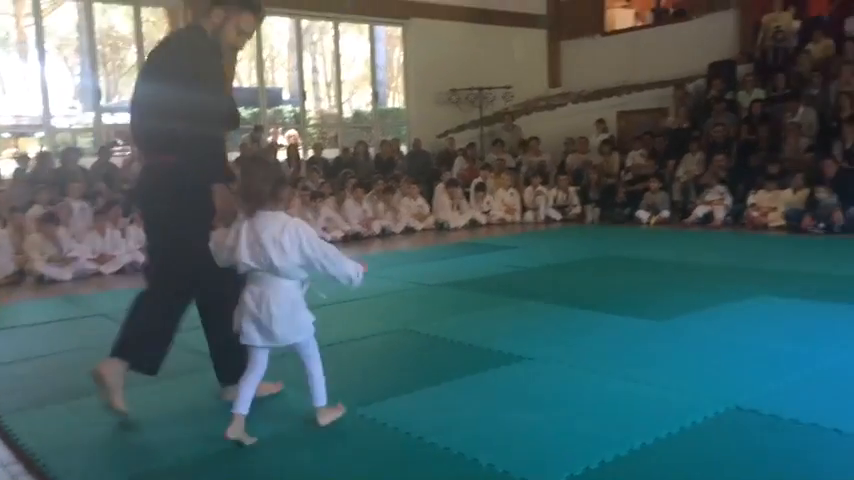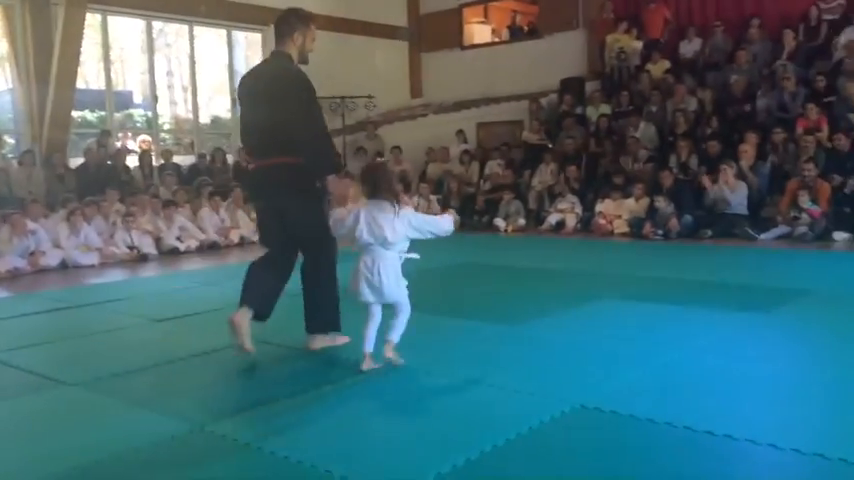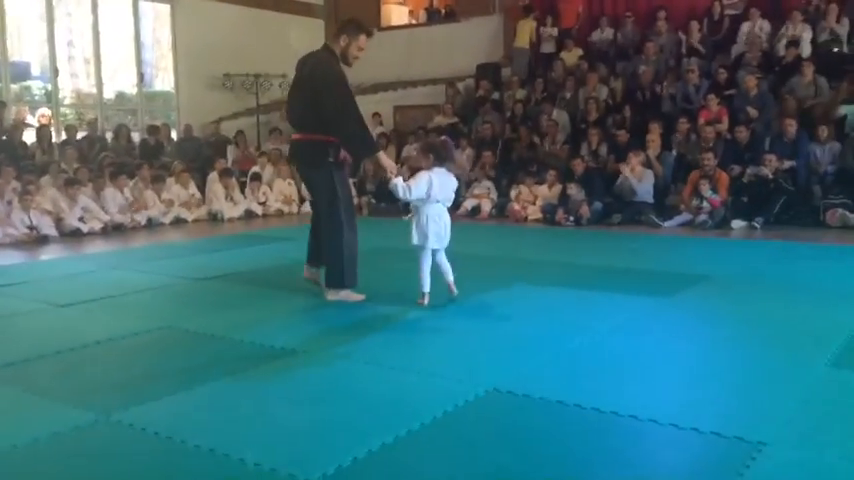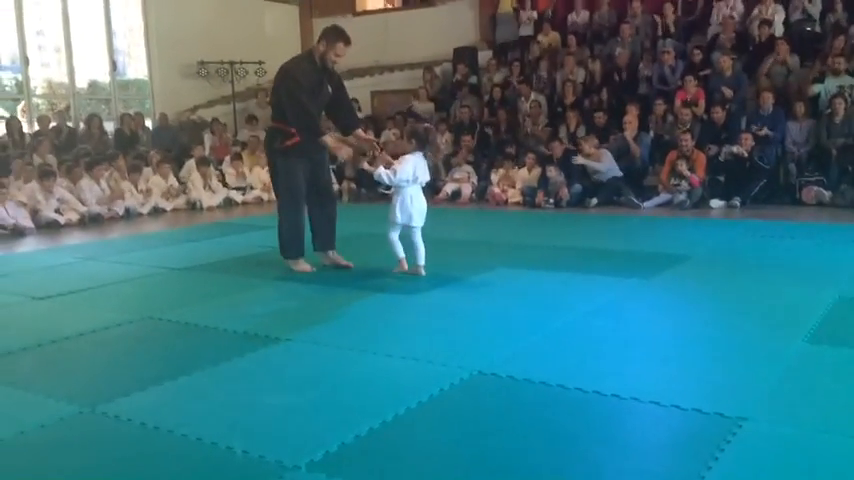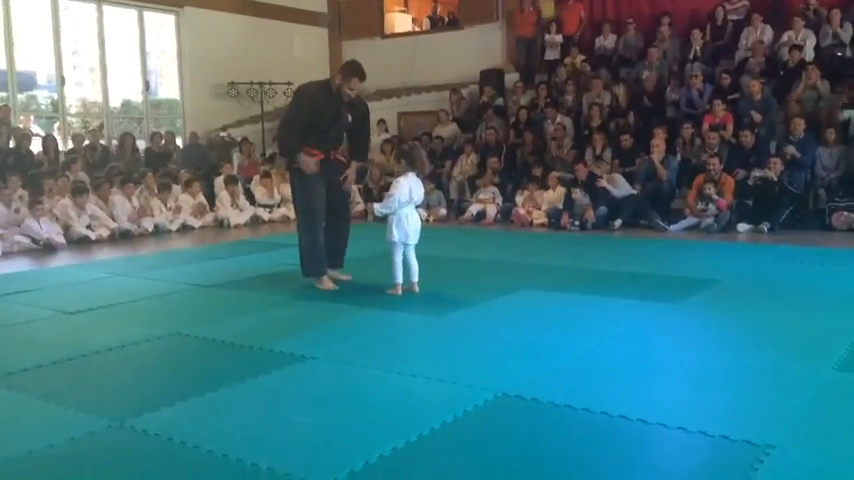
dt=1s
person 1, frame 1
left shoulder: (175, 51)
right shoulder: (197, 56)
right elbow: (203, 130)
right wrist: (220, 184)
left hip: (160, 182)
right hip: (186, 185)
left knee: (170, 281)
right knee: (222, 279)
left ankle: (119, 364)
right ankle: (237, 379)
person 1, frame 2
left shoulder: (251, 79)
right shoulder: (293, 78)
right elbow: (312, 132)
right wrist: (332, 175)
left hip: (263, 176)
right hip: (296, 177)
left knee: (278, 251)
right knee: (319, 252)
left ankle: (246, 311)
right ankle: (322, 331)
person 1, frame 3
left shoulder: (312, 61)
right shoulder: (328, 70)
right elbow: (348, 118)
right wrist: (379, 155)
left hip: (309, 147)
right hip: (322, 151)
left knee: (324, 213)
right knee: (340, 218)
left ankle: (314, 265)
right ankle: (337, 286)
person 1, frame 4
left shoulder: (328, 73)
right shoulder: (294, 71)
left elbow: (340, 106)
right elbow: (301, 113)
left wrist: (358, 134)
right wrist: (332, 143)
left hip: (312, 140)
right hip: (286, 142)
left knee: (324, 196)
right knee: (293, 201)
left ankle: (328, 251)
right ankle: (293, 256)
person 1, frame 5
left shoulder: (357, 104)
right shoulder: (309, 94)
left elbow: (360, 135)
right elbow: (287, 127)
left wrist: (354, 165)
right wrist: (299, 157)
left hip: (334, 163)
right hip: (307, 162)
left knee: (340, 215)
right knee: (312, 219)
left ankle: (332, 266)
right ankle: (318, 273)
person 2, frame 1
left shoulder: (240, 227)
right shoulder: (294, 228)
left elbow: (219, 253)
right elbow: (328, 257)
left wrist: (219, 228)
right wrist: (355, 271)
left hip: (254, 299)
right hip: (285, 301)
left knee: (256, 365)
right knee: (311, 357)
left ankle: (237, 423)
right ankle: (322, 411)
person 2, frame 2
left shoulder: (356, 212)
right shoulder: (401, 212)
left elbow: (338, 229)
right elbow: (432, 225)
left wrist: (340, 207)
right wrist: (448, 219)
left hip: (365, 269)
right hip: (388, 270)
left knee: (373, 314)
right knee: (403, 311)
left ankle: (367, 358)
right ankle: (390, 346)
person 2, frame 3
left shoulder: (423, 177)
right shoulder: (448, 176)
left elbow: (405, 192)
left wrist: (394, 180)
left hip: (425, 220)
right hip: (442, 219)
left knee: (425, 260)
right knee: (440, 256)
left ankle: (425, 295)
right ankle: (451, 284)
person 2, frame 4
left shoulder: (407, 160)
right shoulder: (421, 160)
left elbow: (391, 177)
left wrist: (372, 169)
right wrist: (391, 162)
left hip: (405, 200)
right hip: (417, 200)
left knee: (393, 234)
right knee: (416, 236)
left ankle: (402, 262)
right ankle: (420, 267)
person 2, frame 5
left shoulder: (400, 182)
right shoulder: (416, 180)
left elbow: (391, 204)
left wrist: (375, 208)
left hip: (400, 220)
right hip: (412, 219)
left knee: (397, 256)
right knee: (410, 254)
left ankle: (398, 287)
right ankle: (414, 284)
